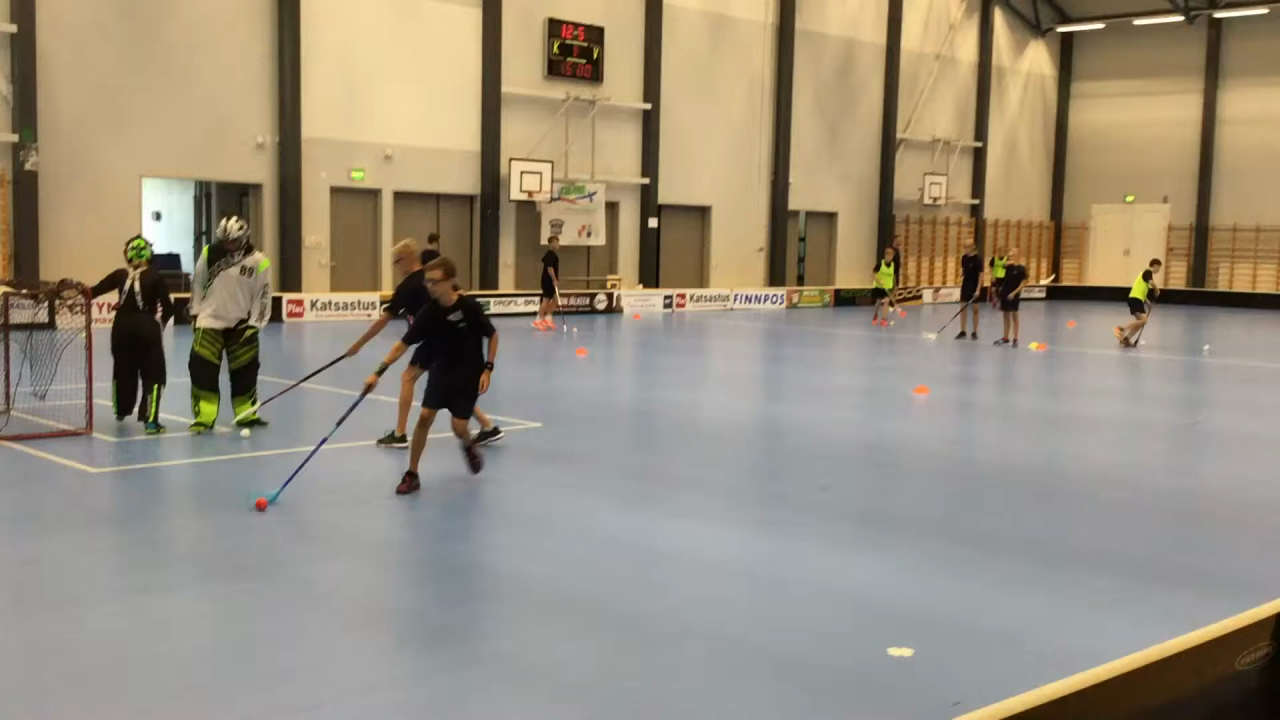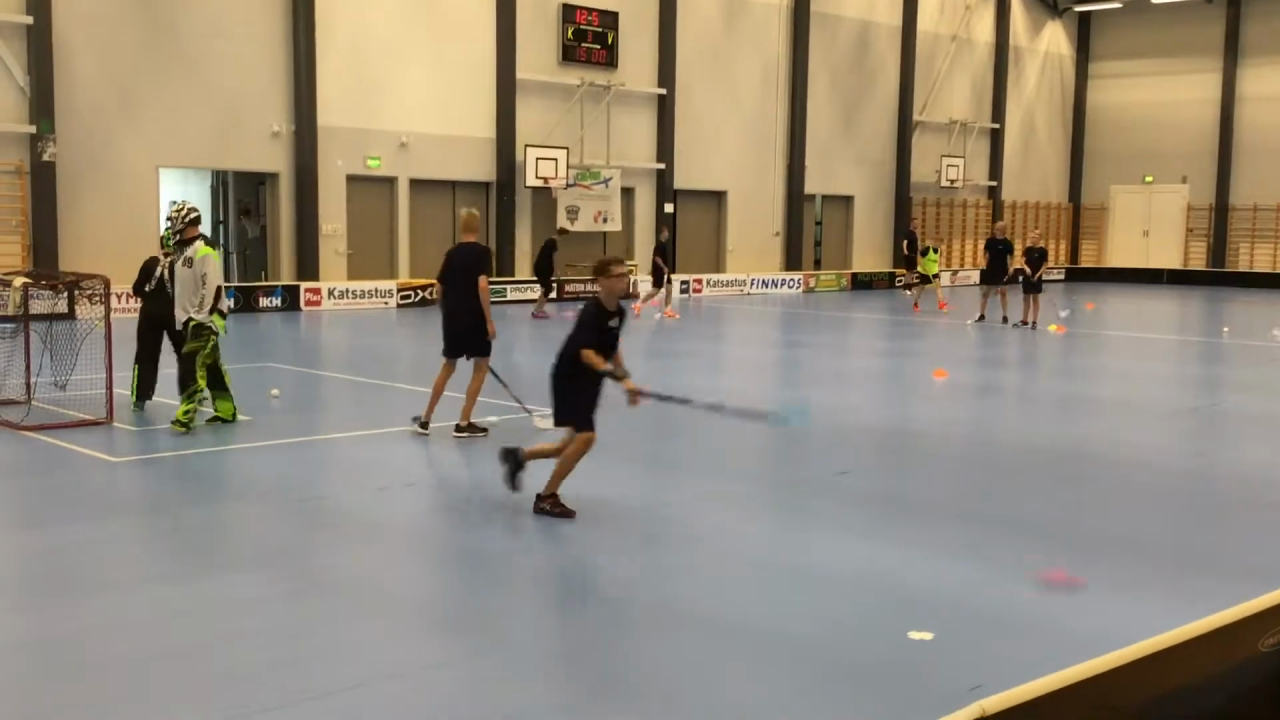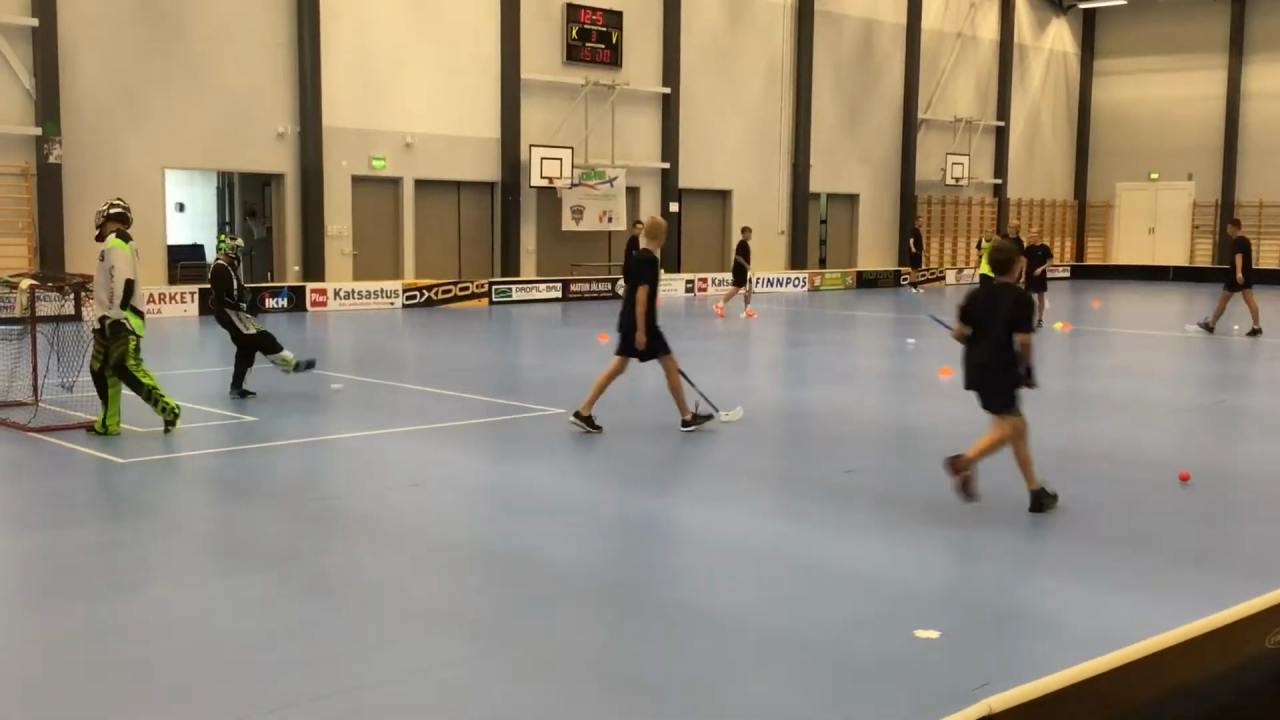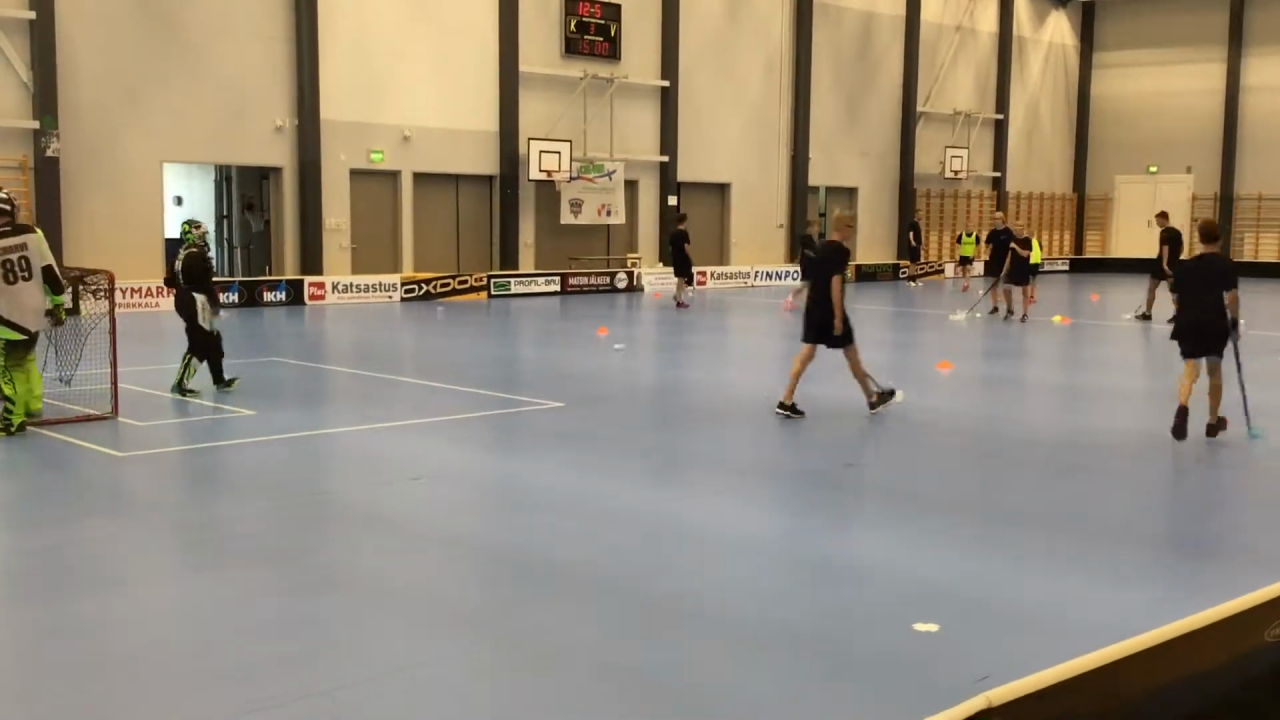
dt=1s
person 1, frame 1
left shoulder: (470, 307)
right shoulder: (429, 313)
left elbow: (493, 336)
right elbow: (404, 343)
left wrist: (487, 370)
right wrist: (378, 372)
left hip: (469, 372)
right hip: (442, 369)
left knee: (459, 426)
right knee: (426, 416)
left ankle: (469, 444)
right ankle: (412, 474)
person 1, frame 2
left shoulder: (618, 312)
right shoulder: (592, 314)
right elbow: (586, 353)
left wrist: (626, 376)
right wrist: (620, 379)
left hip: (588, 382)
right hip: (570, 379)
left knee: (579, 442)
right knee: (583, 438)
left ankle: (518, 456)
right ankle: (546, 496)
person 1, frame 3
left shoulder: (977, 295)
right shoulder: (1021, 297)
left elbow: (960, 330)
right elbow: (1022, 339)
right wrist: (1027, 369)
left hip: (979, 368)
right hip: (1001, 367)
left knee: (1019, 428)
right knee: (1006, 430)
left ankle: (1036, 492)
right ankle: (964, 461)
person 1, frame 4
left shoulder: (1188, 265)
right shoulder: (1225, 263)
left elbow: (1176, 297)
right elbow: (1231, 295)
right wrist: (1234, 321)
left hip: (1188, 323)
right hip: (1215, 323)
left knee: (1190, 369)
right knee: (1215, 369)
left ankle: (1183, 408)
right ankle: (1214, 420)
person 2, frame 1
left shoulder: (258, 261)
right shoulder: (209, 254)
left elbow: (263, 295)
right elbow: (197, 284)
left wrist: (254, 323)
right wrist: (196, 313)
left hip: (241, 324)
right hip: (210, 321)
left knee: (244, 369)
right knee: (203, 366)
left ankle: (246, 414)
right ankle: (205, 418)
person 2, frame 2
left shoulder: (204, 249)
right shoulder: (182, 248)
left elbow: (213, 287)
left wrist: (202, 316)
right wrist: (182, 316)
left hip: (205, 319)
right hip: (191, 318)
left knee: (191, 363)
right knee: (210, 364)
left ankle: (186, 417)
right ankle: (226, 411)
person 2, frame 3
left shoulder: (115, 241)
right shoulder: (118, 242)
left elbow: (125, 281)
left wrist: (117, 314)
left hip: (122, 318)
right hip: (113, 318)
left knee: (127, 367)
right knee: (100, 368)
left ankle: (167, 408)
right ankle: (108, 423)
person 2, frame 4
right shoulder: (33, 233)
right elbow: (49, 270)
right wrist: (58, 303)
right hip: (34, 313)
right knee: (25, 360)
right ankle: (32, 406)
person 3, frame 1
left shoulder: (407, 286)
left elbow: (384, 319)
left wrist: (358, 344)
left knee: (408, 377)
left ankle: (400, 434)
right ankle: (488, 427)
person 3, frame 2
left shoulder: (452, 253)
right shoulder: (482, 252)
left elbow: (440, 288)
right elbow: (482, 285)
right wrist: (489, 321)
left hip: (453, 319)
right hip: (474, 320)
left knee: (448, 367)
right knee: (480, 368)
left ankle: (425, 420)
right ankle: (463, 424)
person 3, frame 3
left shoulder: (639, 257)
right shoulder: (650, 260)
right elbow: (641, 294)
right wrist: (640, 330)
left hip: (628, 322)
right hip: (642, 323)
left knee: (616, 369)
right knee: (671, 367)
left ankle: (583, 413)
right ankle: (687, 418)
person 3, frame 4
left shoulder: (821, 249)
right shoulder: (841, 251)
right elbow: (836, 283)
right wrist: (838, 316)
left hip: (814, 310)
right hip: (831, 312)
left knee: (805, 355)
right knee: (852, 355)
left ankle: (786, 401)
right ankle: (873, 398)
person 4, frame 1
left shoulder: (120, 275)
right shoulder: (154, 277)
left elbow: (94, 292)
right elbow: (168, 307)
right wrist: (162, 321)
left hip: (122, 326)
right hip: (147, 328)
left knee: (123, 371)
right knee: (154, 374)
left ankle: (121, 410)
right ankle: (150, 421)
person 4, frame 2
left shoulder: (151, 262)
left elbow: (137, 289)
left hip: (150, 312)
right hip: (173, 313)
left knee: (145, 356)
left ankle: (140, 399)
person 4, frame 3
left shoulder: (227, 267)
right shoulder: (220, 269)
right elbow: (220, 299)
left wrist: (244, 295)
right wrist: (240, 306)
left hip: (231, 313)
right hip: (230, 314)
left knee: (247, 347)
right knee: (263, 340)
left ankle: (236, 388)
right ankle: (293, 364)
person 4, frame 4
left shoulder: (181, 255)
right shoulder: (199, 257)
left elbow: (169, 282)
right elbow: (207, 286)
right wrist: (215, 303)
left hip: (184, 302)
right hip: (195, 304)
left knee: (213, 340)
right knee: (200, 344)
left ankle: (220, 381)
right ankle: (181, 384)
